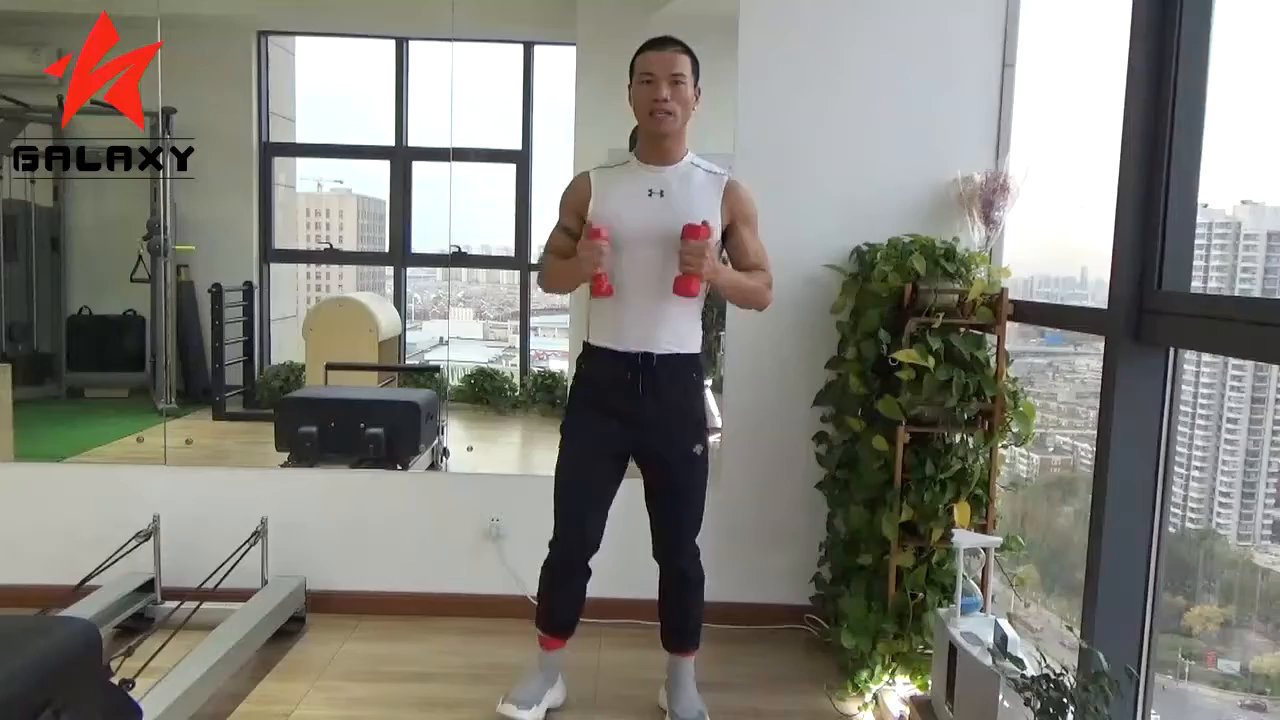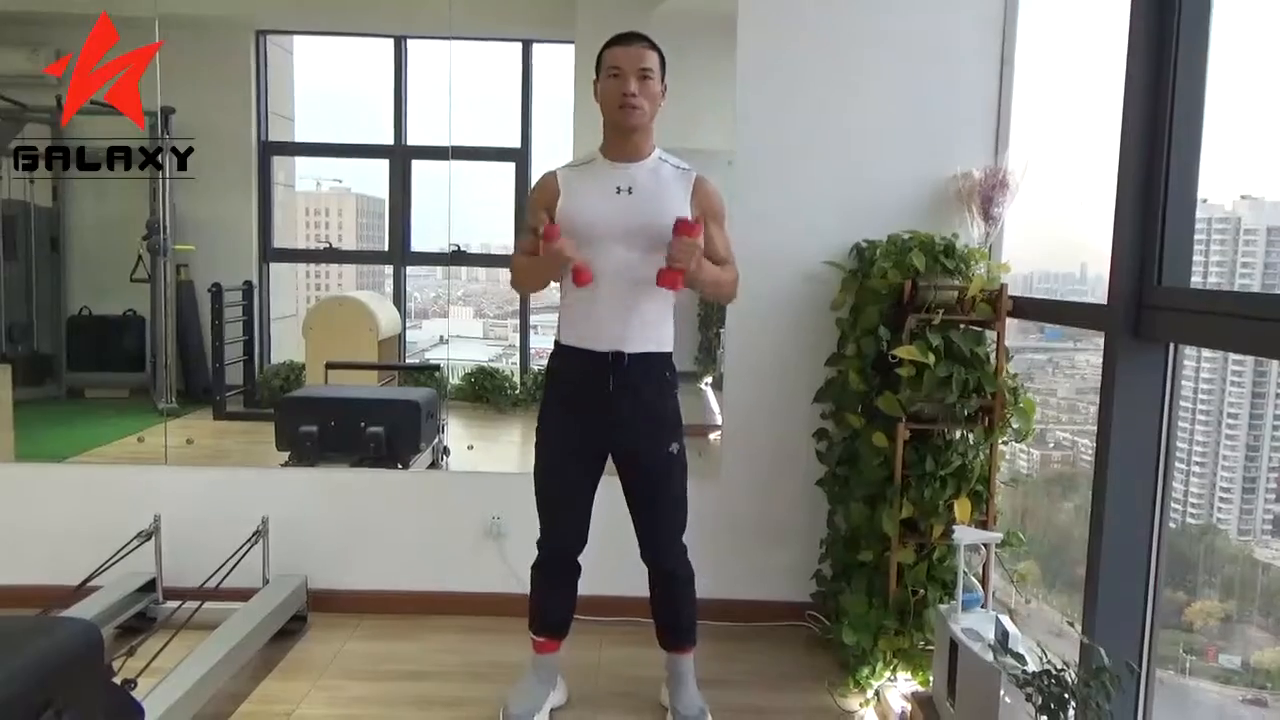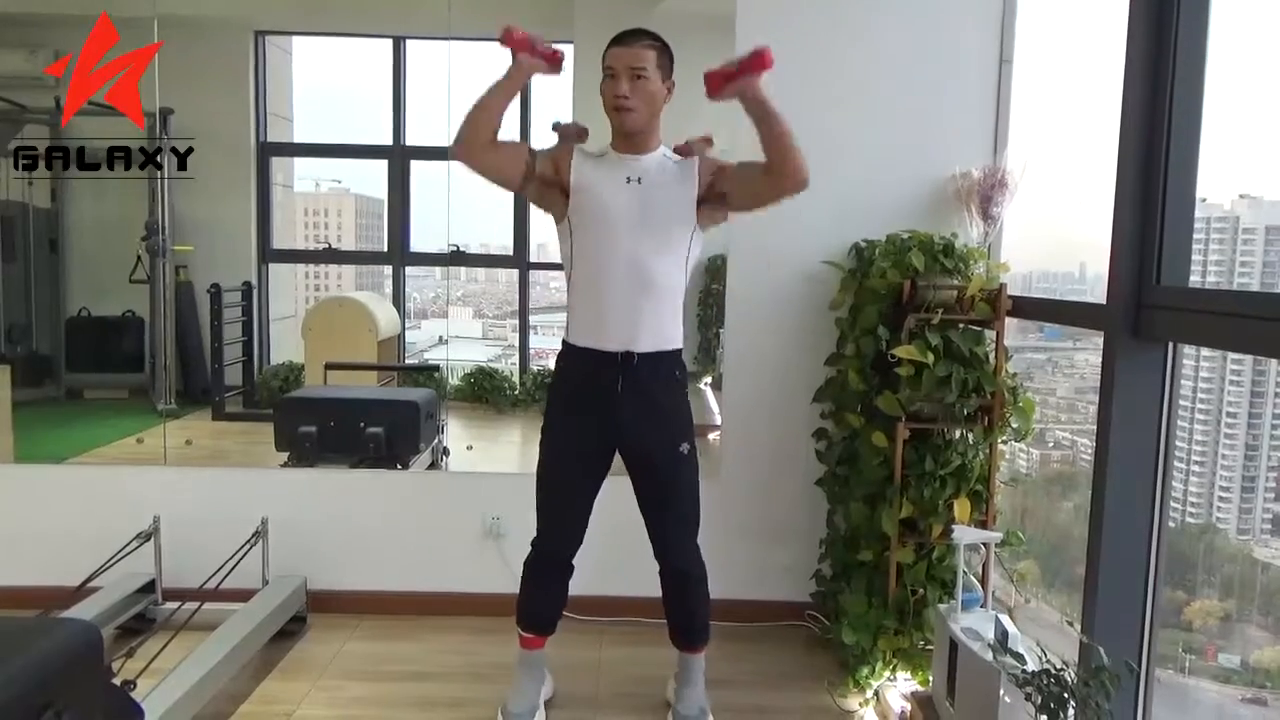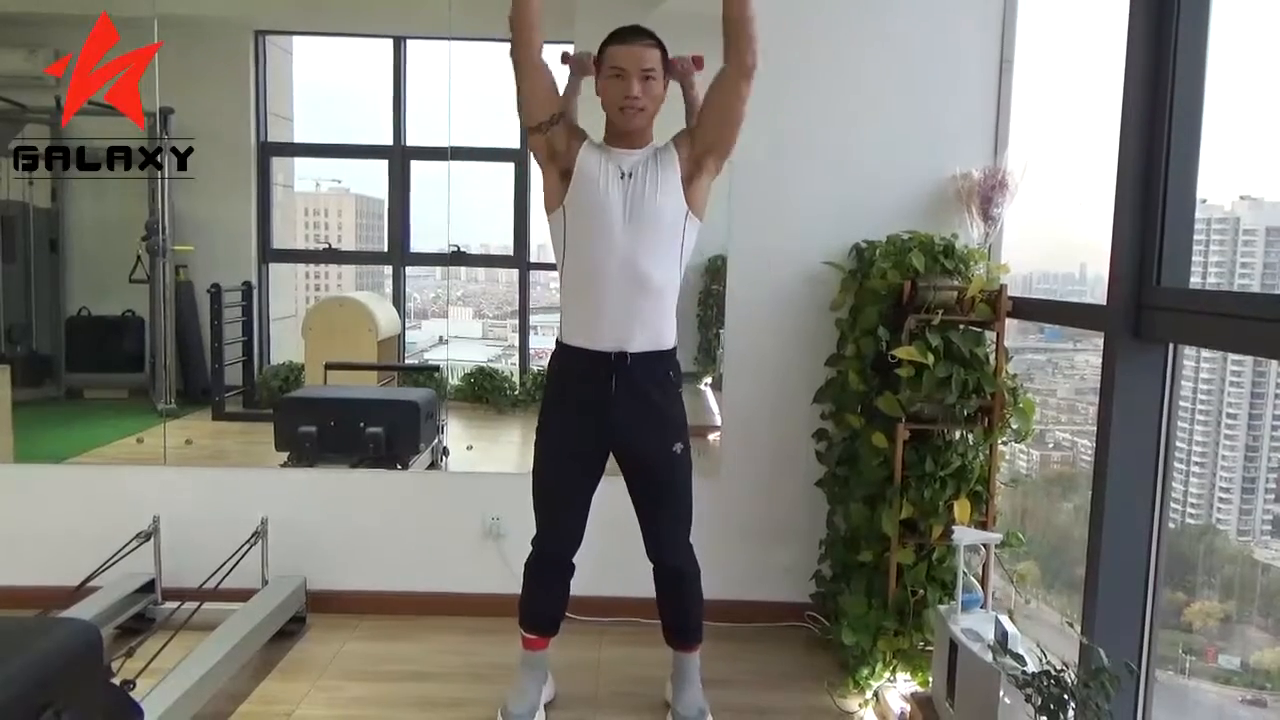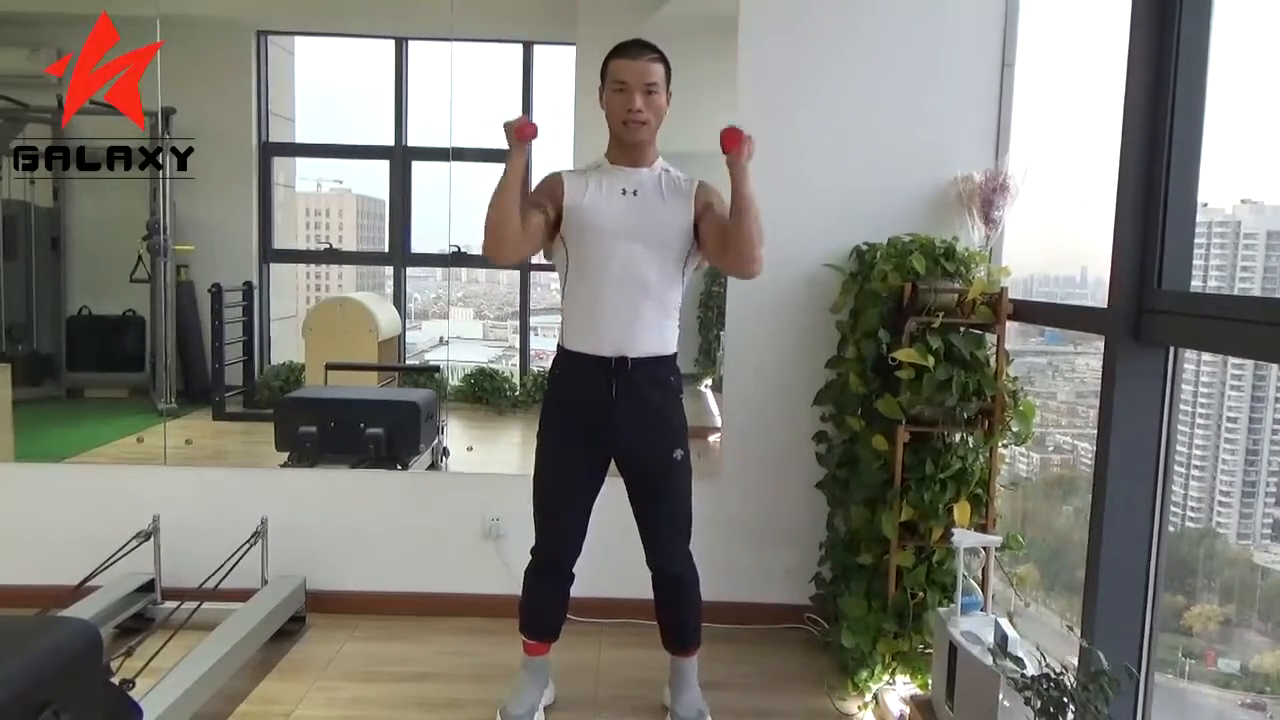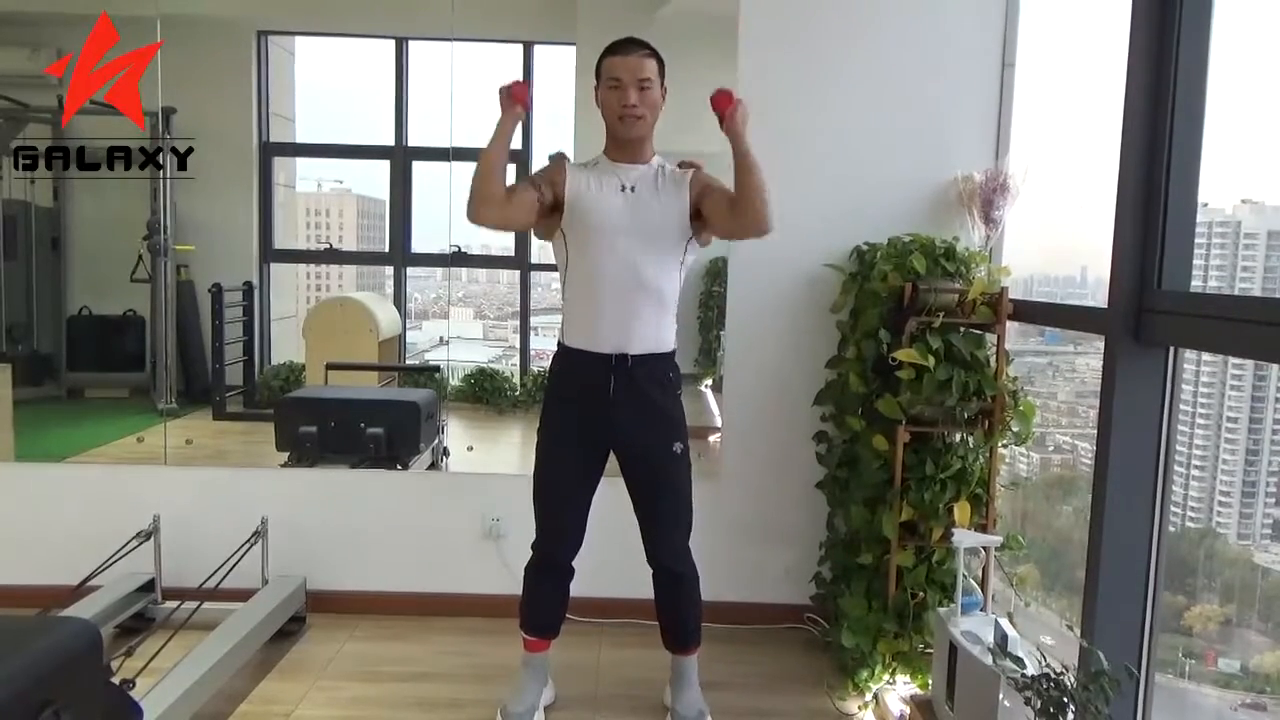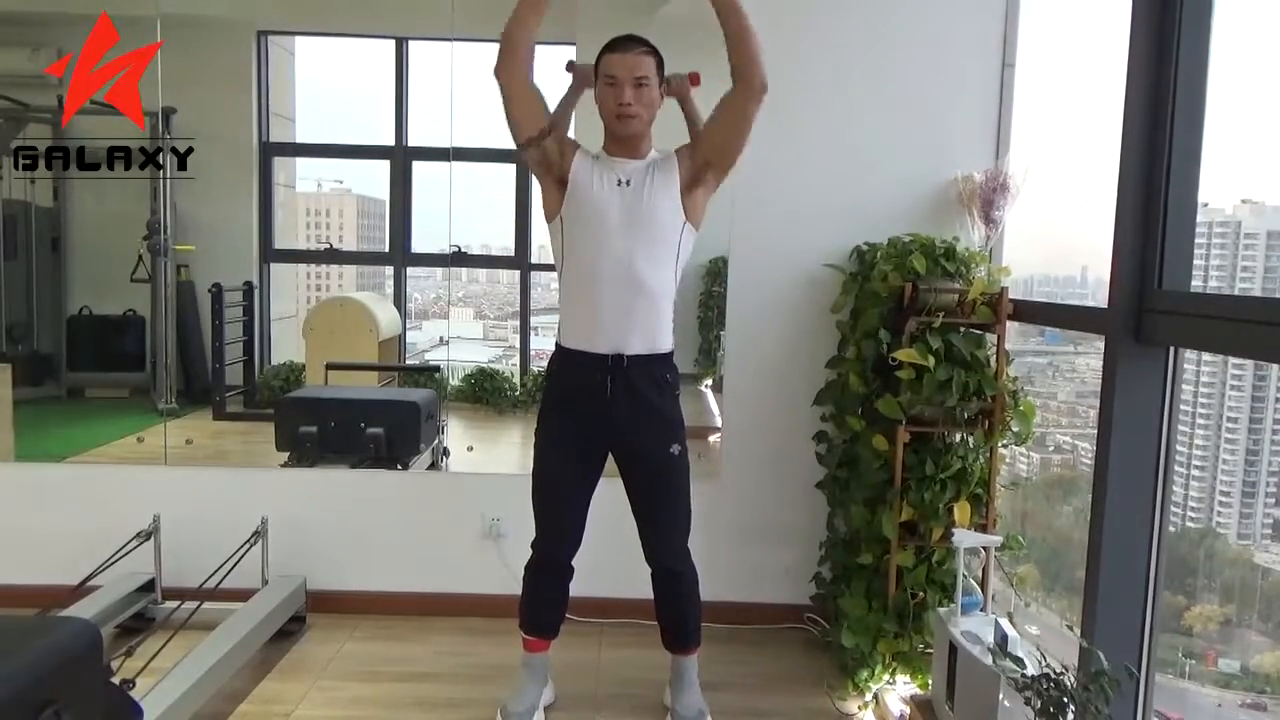
dt=0.5s
person 1, frame 1
left shoulder: (725, 193)
right shoulder: (589, 188)
left elbow: (762, 290)
right elbow: (547, 271)
left wrist: (715, 270)
right wrist: (578, 266)
left hip: (677, 383)
right hip: (601, 379)
left knee: (678, 547)
right knee: (572, 536)
person 1, frame 2
left shoulder: (694, 190)
right shoulder: (557, 186)
left elbow: (729, 284)
right elbow: (519, 274)
left wrist: (697, 266)
right wrist: (545, 265)
left hip: (650, 381)
right hip: (573, 378)
left knee: (665, 545)
right knee: (559, 541)
person 1, frame 3
left shoulder: (700, 179)
right shoulder: (566, 172)
left elbow: (791, 176)
right elbow: (472, 149)
left wrist: (752, 94)
right wrist: (518, 74)
left hip: (658, 379)
right hip: (581, 375)
left knee: (678, 545)
right knee: (554, 538)
person 1, frame 4
left shoulder: (690, 164)
right shoulder: (567, 157)
left elbow: (741, 66)
left hip: (652, 378)
right hip: (576, 375)
left knee: (671, 546)
right knee: (553, 540)
person 1, frame 5
left shoulder: (693, 197)
right shoulder: (564, 190)
left elbow: (746, 264)
right elbow: (500, 251)
left wrist: (739, 175)
right wrist: (516, 163)
left hip: (653, 386)
right hip: (577, 382)
left knee: (670, 551)
right knee: (554, 546)
person 1, frame 6
left shoulder: (690, 187)
right shoulder: (563, 181)
left elbow: (756, 223)
right elbow: (486, 212)
left wrist: (738, 137)
right wrist: (506, 126)
left hip: (652, 381)
right hip: (576, 378)
left knee: (670, 547)
right knee: (554, 542)
person 1, frame 7
left shoulder: (688, 174)
right shoulder: (563, 166)
left elbow: (750, 86)
right elbow: (510, 73)
left hip: (650, 379)
right hip: (574, 376)
left knee: (668, 546)
right knee: (552, 541)
